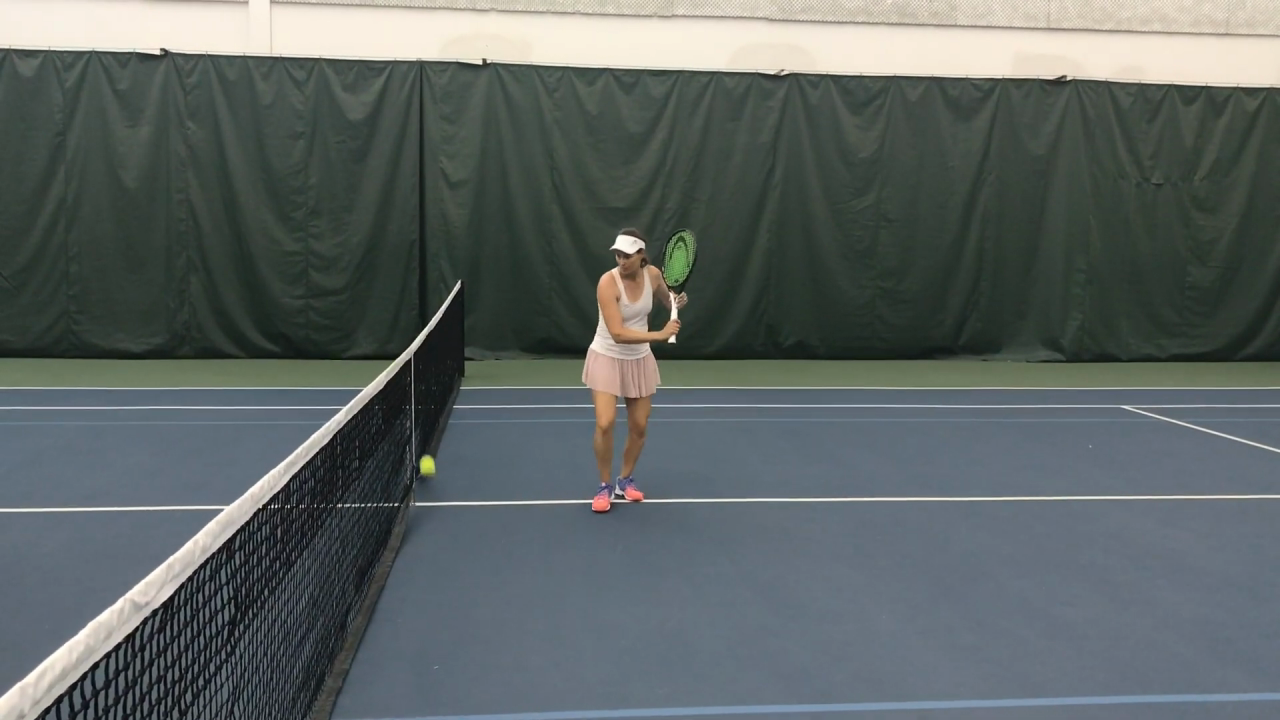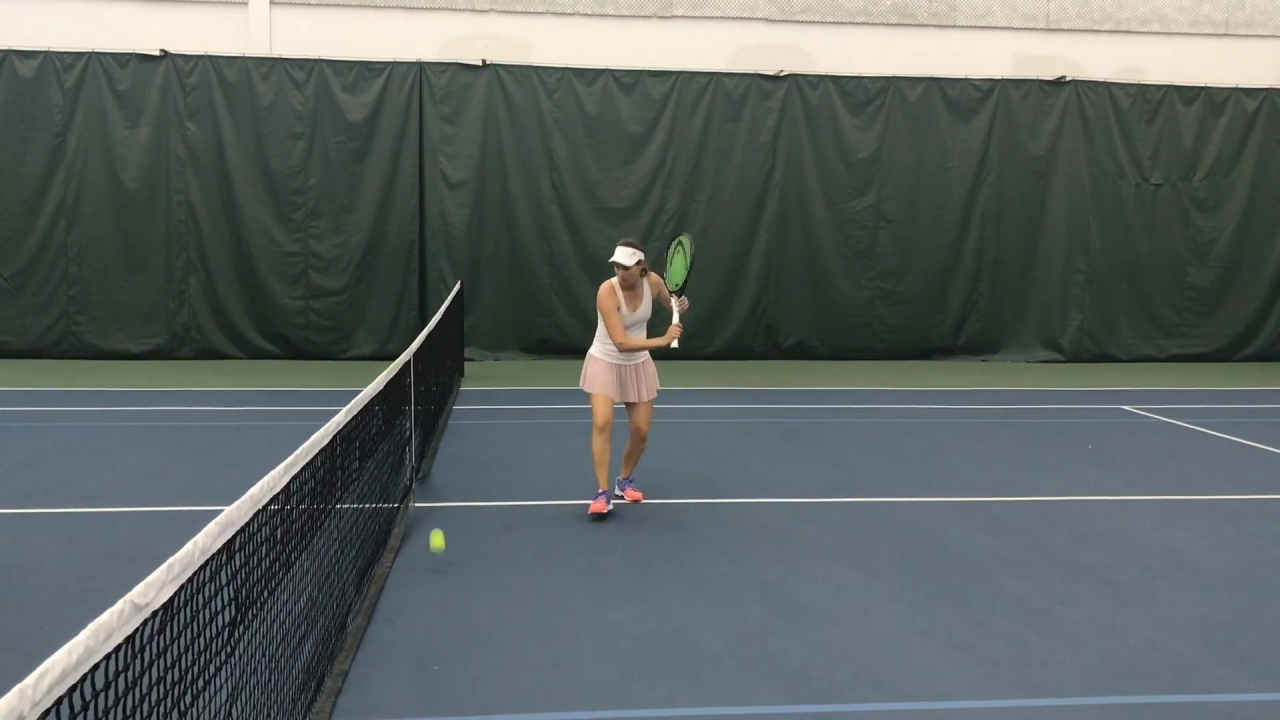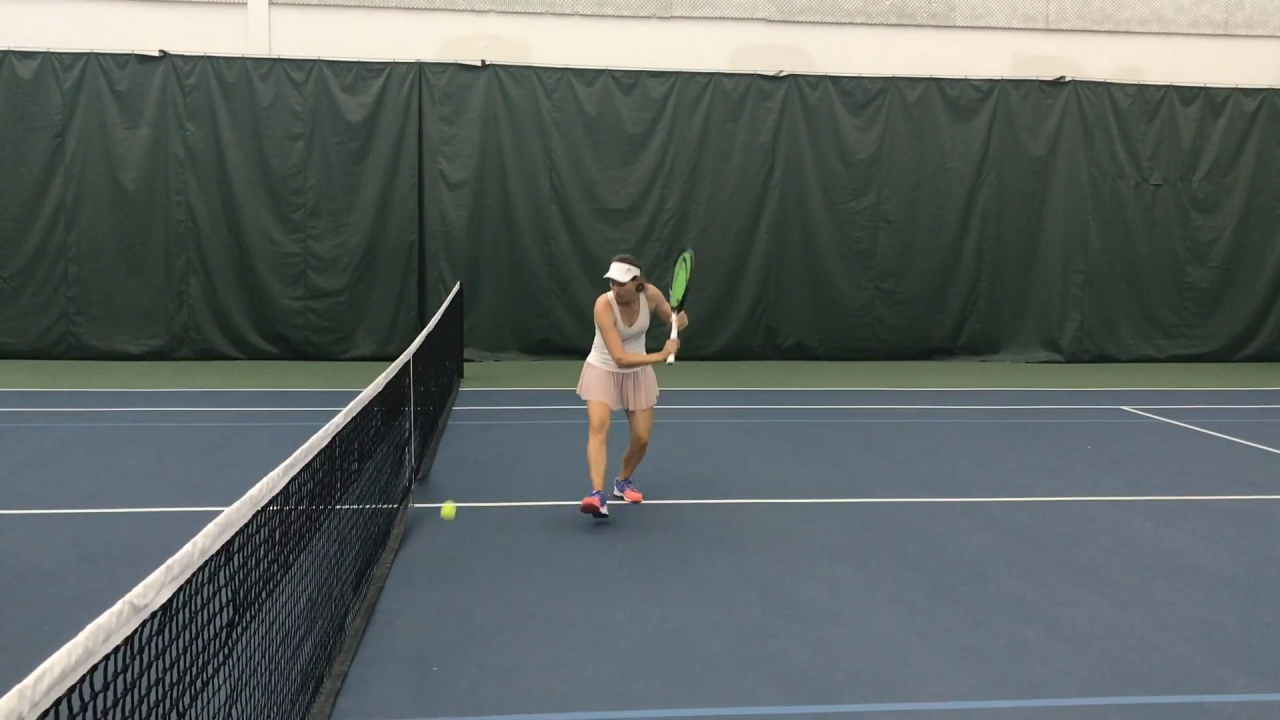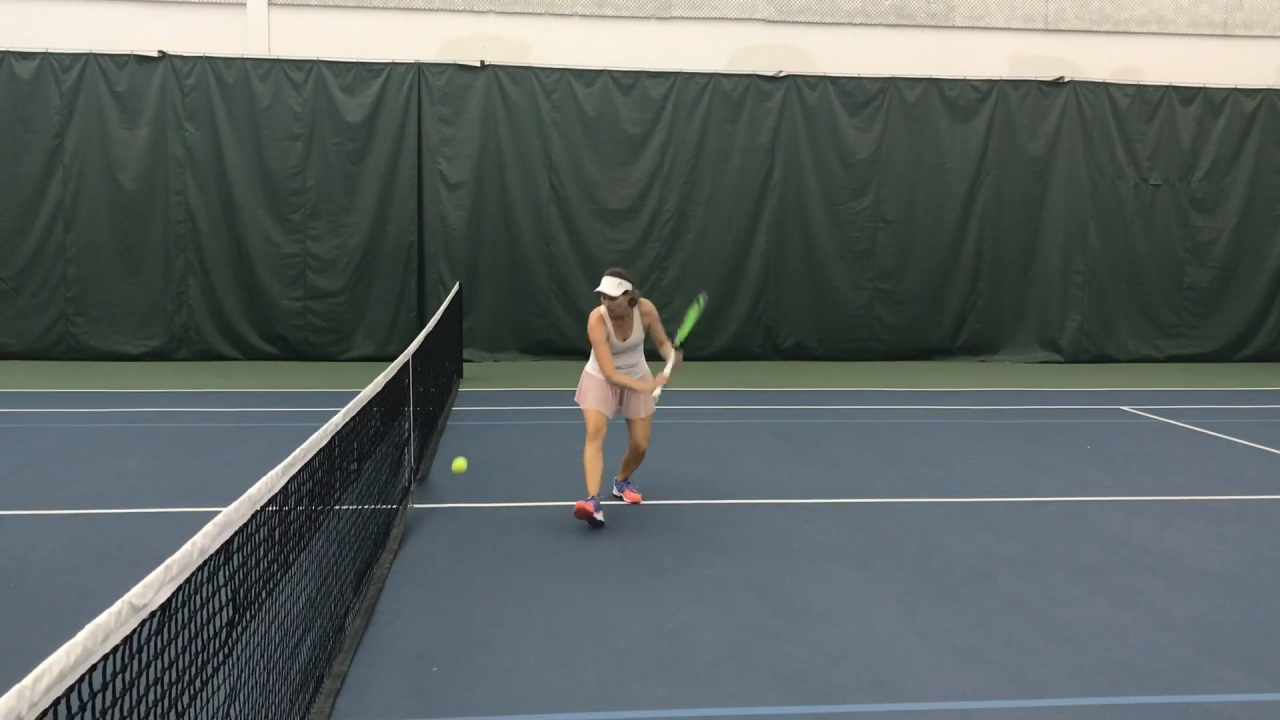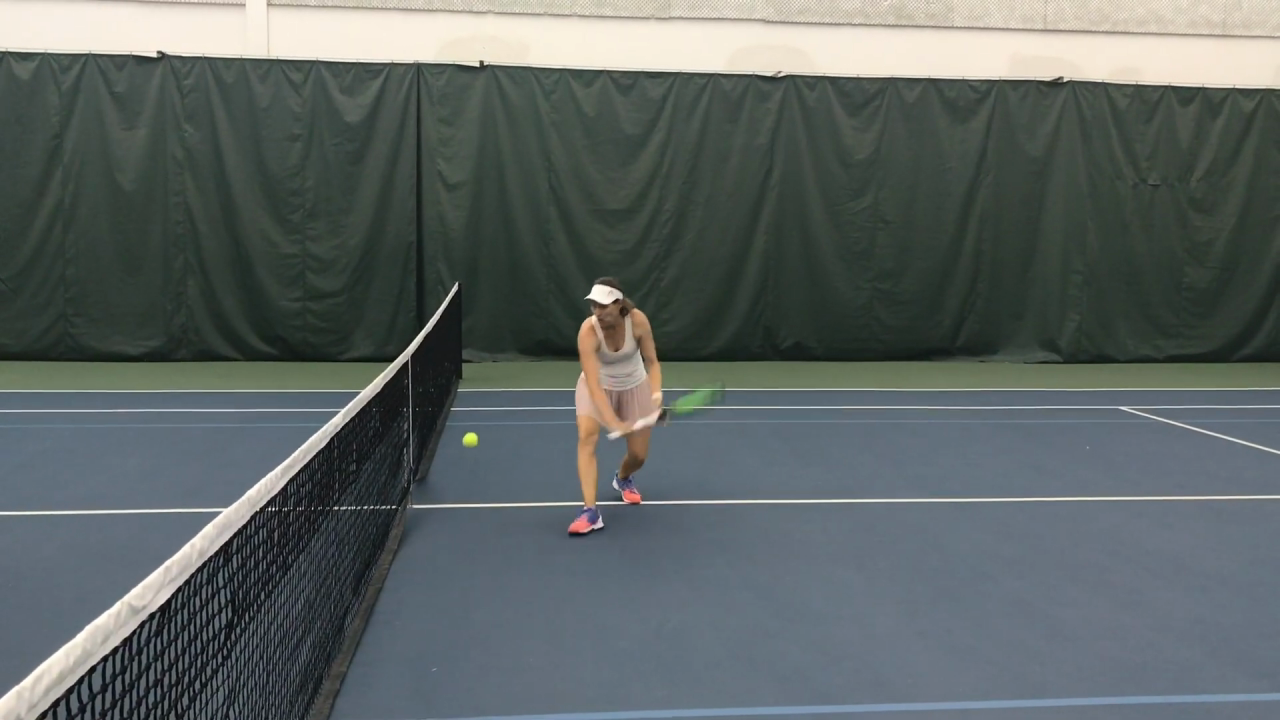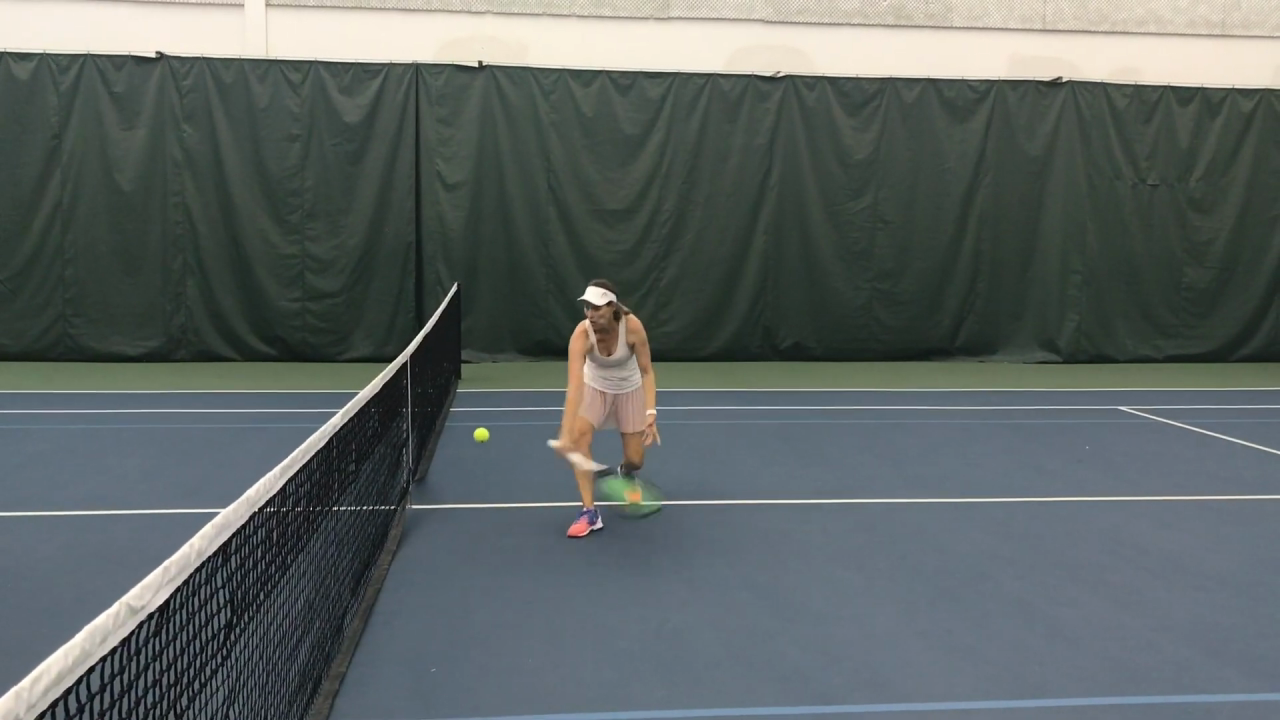
dt=0.1s
person 1, frame 1
left shoulder: (652, 274)
right shoulder: (608, 283)
left elbow: (668, 299)
right elbow: (618, 334)
left wrist: (678, 301)
right wrist: (660, 335)
left hip: (639, 359)
right hip: (606, 358)
left knee: (639, 426)
right knee: (605, 424)
left ankle: (625, 480)
right ankle: (605, 485)
person 1, frame 2
left shoulder: (653, 281)
right shoulder: (607, 292)
left elbow: (670, 302)
right elbow: (621, 343)
left wrist: (679, 305)
right wrist: (662, 341)
left hip: (638, 364)
right hip: (604, 363)
left knee: (641, 431)
right knee: (602, 424)
left ankle: (624, 480)
right ankle: (603, 492)
person 1, frame 3
left shoulder: (651, 295)
right shoulder: (603, 306)
left elbow: (671, 318)
right elbow: (619, 358)
left wrist: (680, 322)
right wrist: (659, 356)
left hip: (639, 369)
right hip: (603, 369)
left knee: (641, 437)
right knee: (598, 426)
left ankle: (622, 482)
right ankle: (598, 495)
person 1, frame 4
left shoulder: (646, 309)
right shoulder: (597, 320)
left elbow: (663, 344)
right elbow: (609, 374)
left wrist: (671, 355)
right wrist: (647, 387)
left hip: (638, 379)
right hip: (600, 379)
left knee: (640, 445)
right knee: (595, 433)
left ankle: (622, 481)
right ankle: (593, 501)
person 1, frame 5
left shoulder: (638, 320)
right shoulder: (589, 331)
left elbow: (652, 363)
right elbow: (592, 384)
left wrist: (657, 396)
right wrist: (612, 421)
left hip: (633, 387)
right hip: (599, 388)
left knee: (639, 454)
right knee: (587, 439)
left ankle: (623, 479)
right ankle: (589, 510)
person 1, frame 6
left shoulder: (632, 326)
right shoulder: (581, 335)
left elbow: (647, 372)
right elbow: (574, 385)
left wrist: (650, 414)
right wrist: (565, 432)
left hip: (630, 391)
right hip: (593, 389)
left knee: (635, 459)
right knee: (578, 438)
left ankle: (625, 472)
right ankle: (589, 511)
